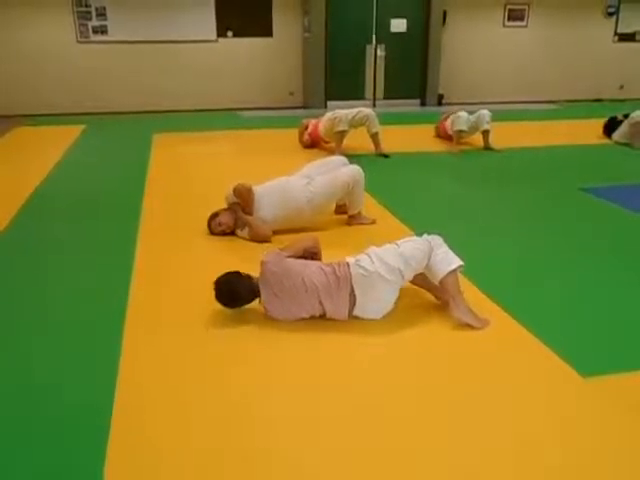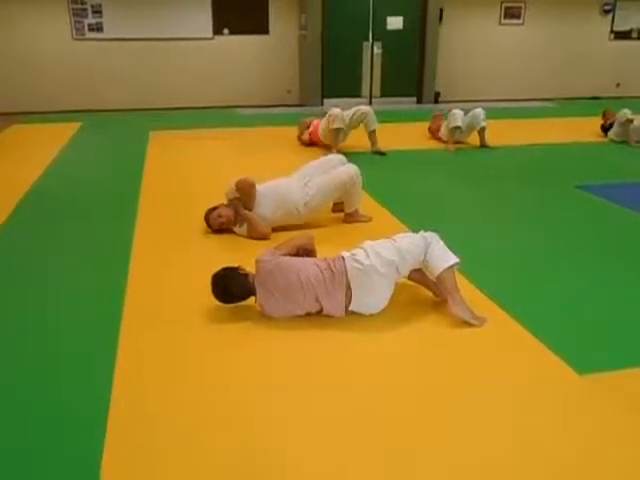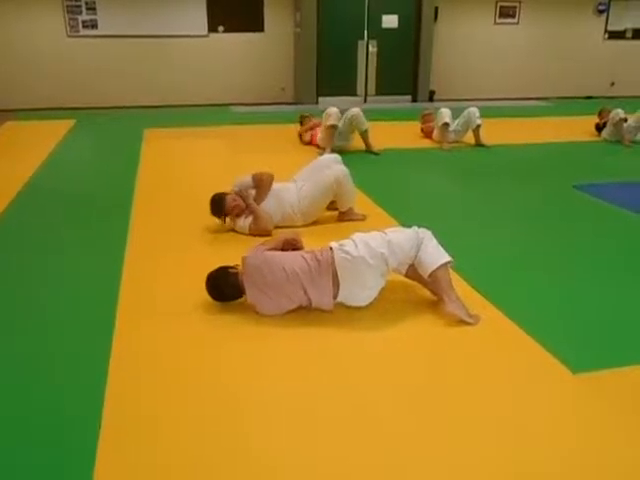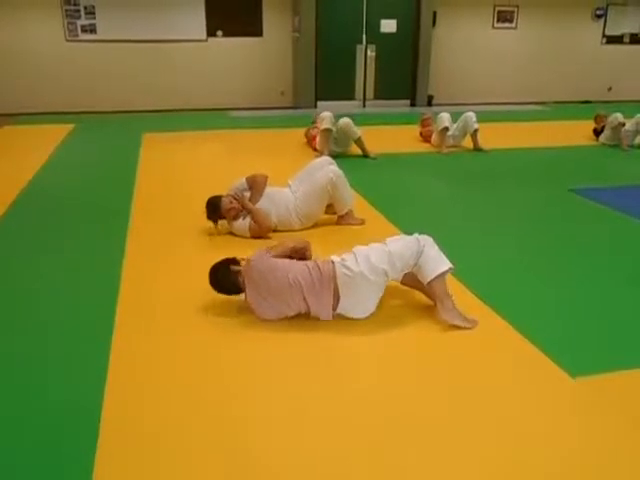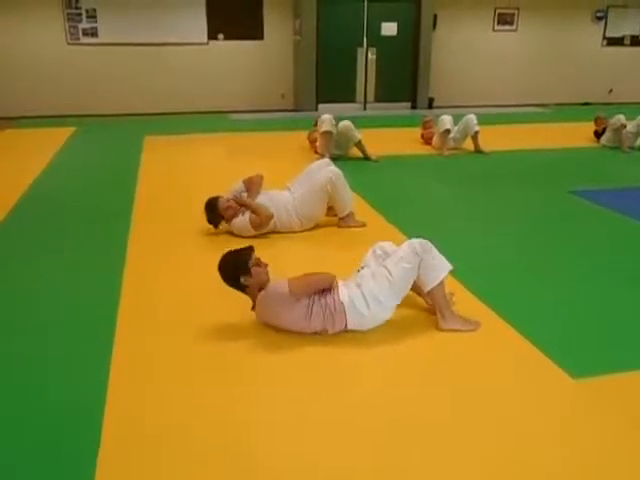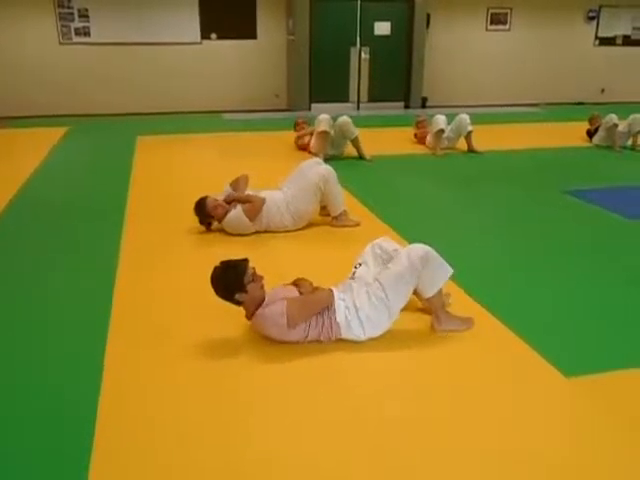
dt=0.4s
person 1, frame 1
left shoulder: (273, 311)
right shoulder: (270, 266)
right elbow: (312, 241)
left hip: (364, 307)
right hip: (361, 277)
left knee: (405, 262)
right knee: (432, 243)
left ankle: (444, 296)
right ankle: (457, 303)
person 1, frame 2
left shoulder: (269, 309)
right shoulder: (265, 265)
right elbow: (306, 239)
left hip: (359, 301)
right hip: (356, 271)
left knee: (402, 259)
right knee: (427, 239)
left ankle: (442, 293)
right ankle: (455, 300)
person 1, frame 3
left shoulder: (261, 306)
right shoulder: (252, 261)
right elbow: (292, 237)
left hip: (350, 293)
left knee: (401, 251)
right knee: (420, 237)
left ankle: (438, 290)
right ankle: (450, 298)
person 1, frame 4
left shoulder: (259, 308)
right shoulder: (255, 266)
right elbow: (302, 245)
left hip: (349, 304)
right hip: (345, 274)
left knee: (394, 260)
right knee: (421, 243)
left ankle: (435, 294)
right ankle: (446, 306)
person 1, frame 5
left shoulder: (263, 311)
right shoulder: (272, 295)
right elbow: (328, 279)
left wrist: (310, 282)
right wrist: (319, 280)
left hip: (350, 304)
right hip: (359, 306)
left knee: (384, 250)
right knee: (419, 248)
left ankle: (432, 299)
right ankle: (446, 316)
person 1, frame 6
left shoulder: (263, 304)
right shoulder: (271, 318)
left elbow: (301, 285)
right elbow: (325, 297)
left wrist: (302, 287)
right wrist: (310, 290)
left hip: (347, 297)
right hip: (359, 318)
left knee: (382, 246)
right knee: (420, 254)
left ankle: (428, 299)
right ankle: (442, 318)
person 2, frame 1
left shoulder: (232, 199)
right shoulder: (244, 230)
right elbow: (266, 234)
right wrist: (245, 217)
left hip: (297, 182)
right hip: (307, 198)
left knee: (340, 161)
right knee: (355, 173)
left ankle: (341, 206)
right ankle: (355, 216)
person 2, frame 2
left shoulder: (233, 196)
right shoulder: (241, 226)
left elbow: (246, 183)
right elbow: (264, 232)
right wrist: (246, 212)
left hip: (297, 182)
right hip: (304, 201)
left knee: (338, 159)
right knee: (352, 172)
left ankle: (339, 203)
right ankle: (352, 214)
person 2, frame 3
left shoulder: (239, 189)
right shoulder: (241, 223)
left elbow: (267, 177)
right elbow: (267, 228)
left wrist: (255, 200)
right wrist: (252, 205)
left hip: (295, 187)
right hip: (301, 208)
left knee: (333, 159)
right knee: (340, 173)
left ankle: (334, 201)
right ankle: (346, 212)
person 2, frame 4
left shoulder: (235, 192)
right shoulder: (238, 225)
left elbow: (261, 178)
right elbow: (267, 226)
left wrist: (251, 202)
right wrist: (248, 206)
left hip: (292, 192)
right hip: (299, 212)
left knee: (325, 162)
right knee: (333, 174)
left ankle: (332, 205)
right ankle: (345, 215)
person 2, frame 5
left shoulder: (234, 195)
right shoulder: (238, 224)
left elbow: (257, 178)
right elbow: (267, 215)
left wrist: (248, 199)
right wrist: (247, 203)
left hip: (291, 196)
right hip: (299, 213)
left knee: (325, 164)
right knee: (333, 174)
left ankle: (333, 207)
right ankle: (346, 217)
person 2, frame 6
left shoulder: (226, 198)
right shoulder: (232, 221)
left elbow: (243, 178)
right elbow: (259, 201)
left wrist: (236, 196)
right wrist: (237, 198)
left hip: (284, 197)
right hip: (292, 212)
left knee: (316, 163)
right knee: (325, 172)
left ankle: (326, 207)
right ankle: (339, 217)
